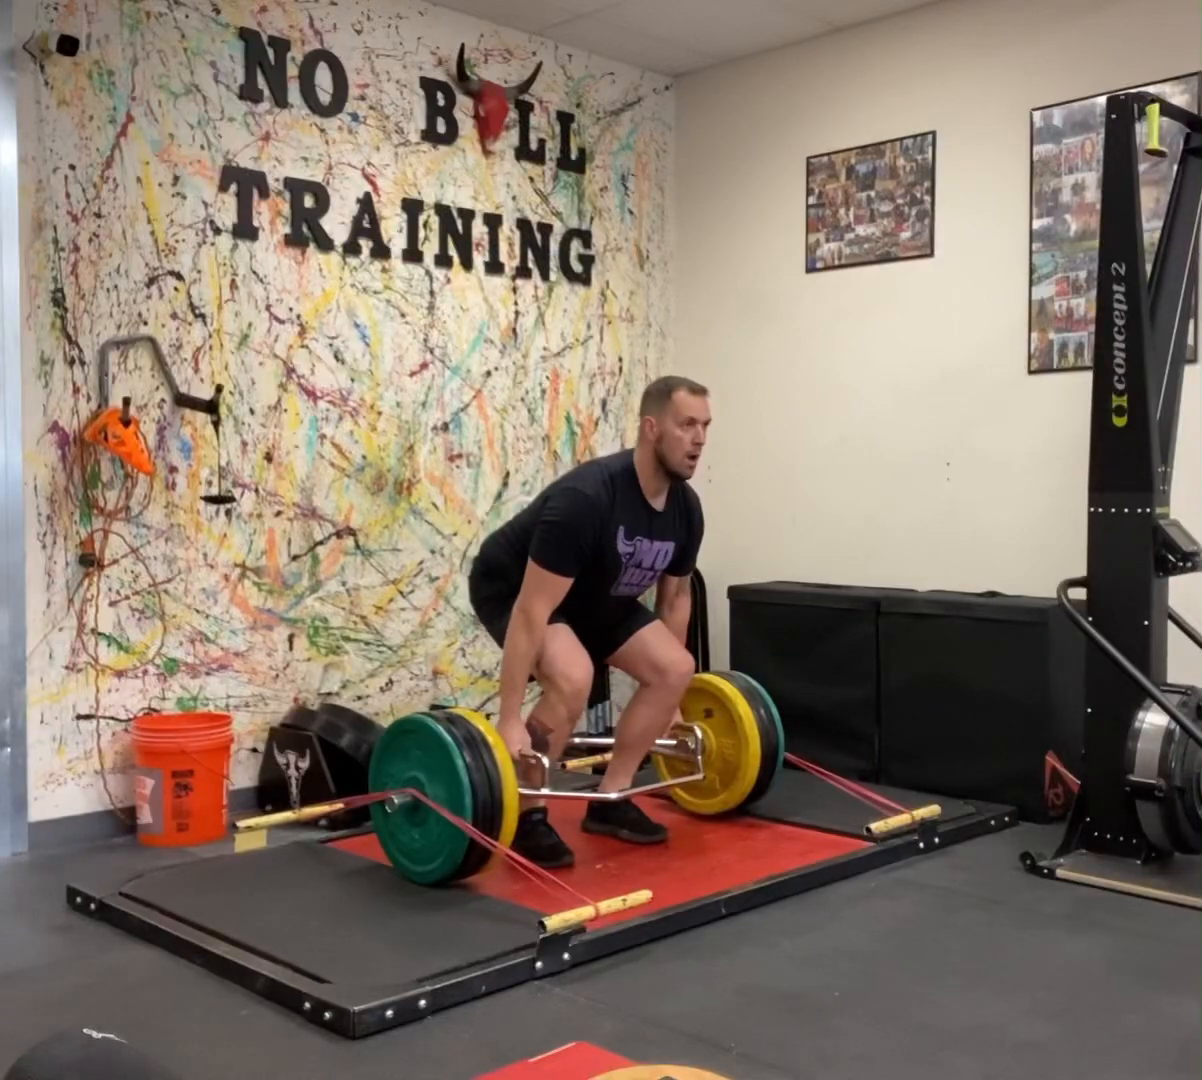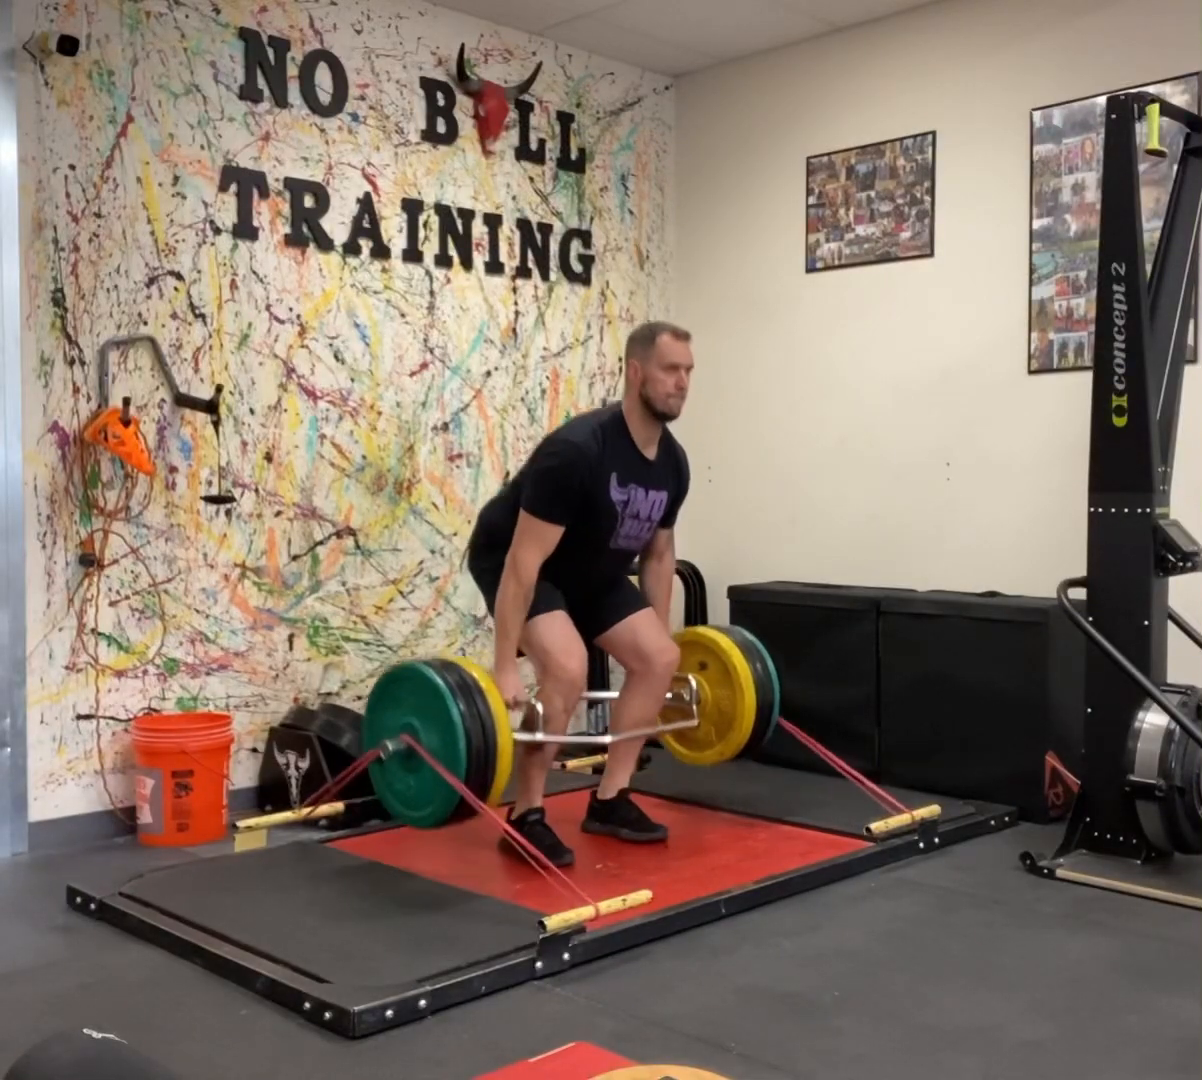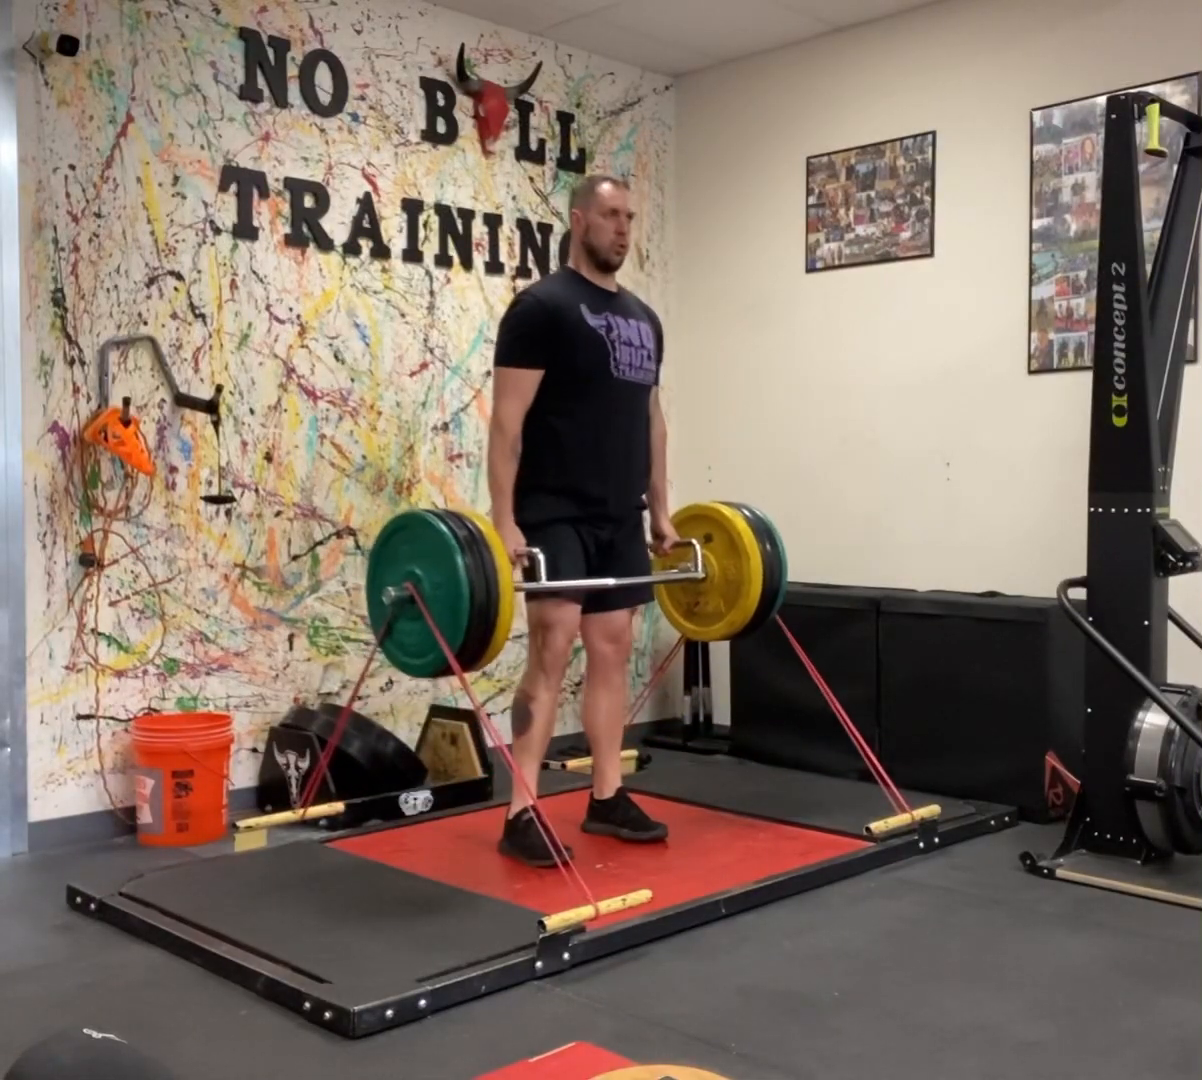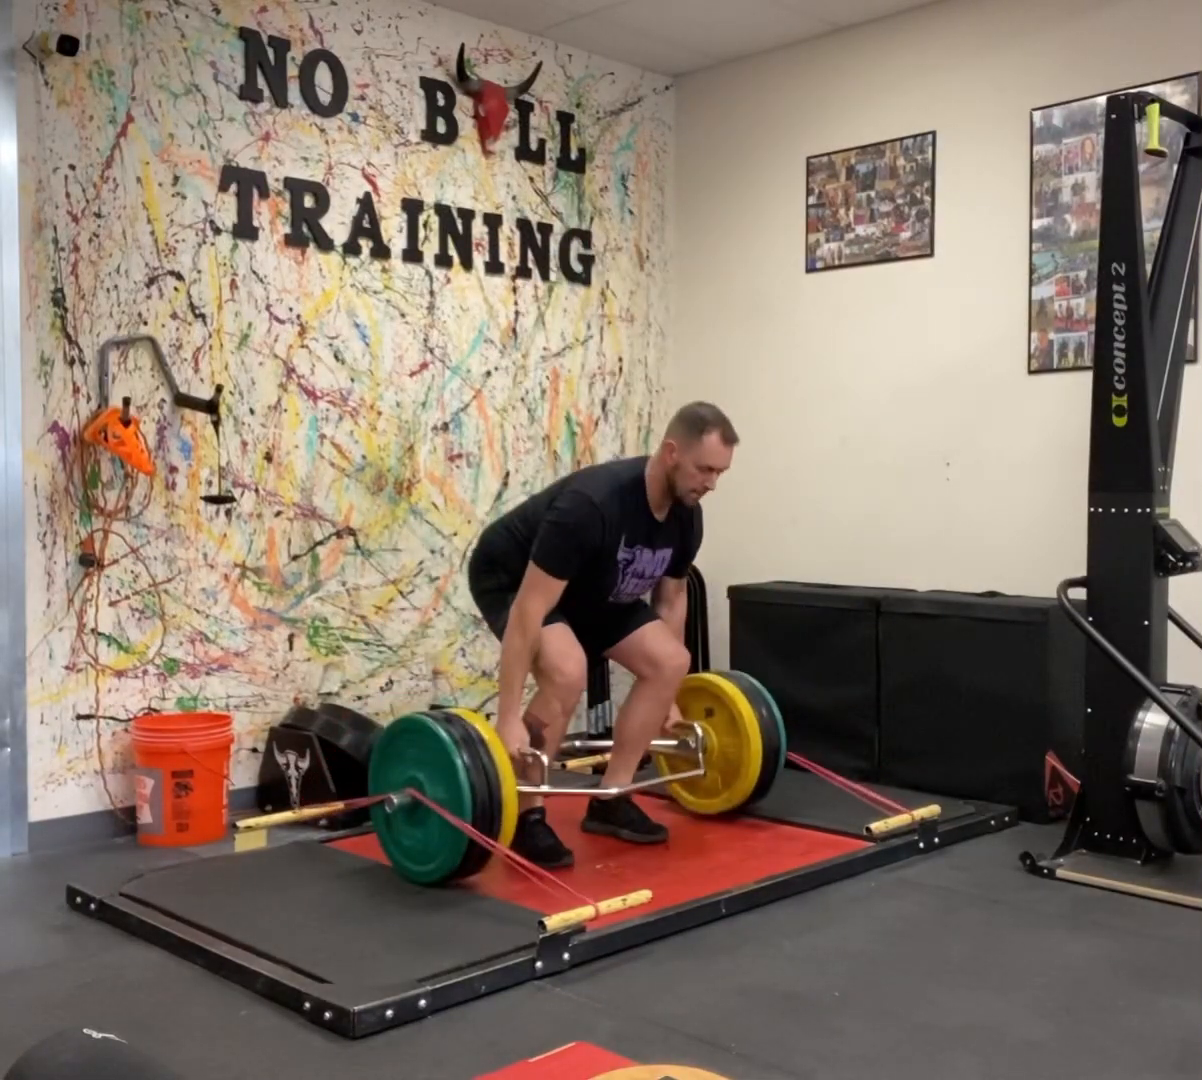
dt=0.7s
person 1, frame 1
left shoulder: (685, 508)
right shoulder: (586, 499)
left elbow: (675, 598)
right elbow: (531, 611)
left wrist: (672, 704)
right wrist: (509, 722)
right hip: (510, 588)
left knee: (675, 670)
right knee: (573, 679)
left ankle: (608, 802)
right ankle: (527, 817)
person 1, frame 2
left shoulder: (672, 463)
right shoulder: (577, 450)
left elbow: (659, 553)
right elbow: (524, 562)
left wrist: (660, 632)
right wrist: (505, 669)
left hip: (593, 571)
right hip: (511, 560)
left knee: (660, 658)
right knee: (568, 668)
left ankle: (609, 799)
right ankle: (524, 817)
person 1, frame 3
left shoulder: (642, 317)
right shoulder: (542, 305)
left elbow: (650, 419)
right elbow: (506, 418)
left wrist: (660, 511)
right wrist: (504, 522)
left hip: (618, 518)
right hip: (552, 513)
left knee: (609, 652)
right knee: (553, 651)
left ankle: (607, 799)
right ankle: (521, 814)
person 1, frame 4
left shoulder: (685, 519)
right shoulder: (592, 505)
left elbow: (670, 600)
right elbow: (529, 611)
left wrist: (671, 700)
right wrist: (509, 718)
right hip: (509, 577)
left knee: (670, 662)
right knee: (567, 671)
left ankle: (610, 800)
right ankle: (526, 816)
